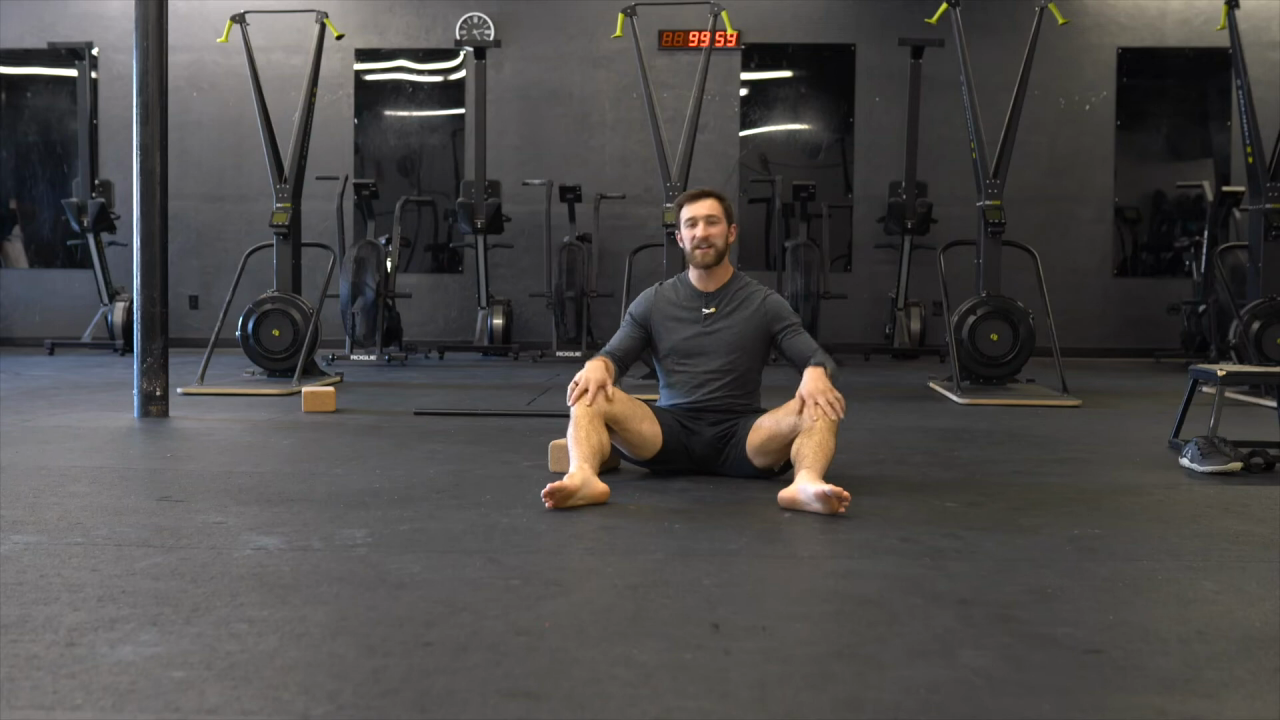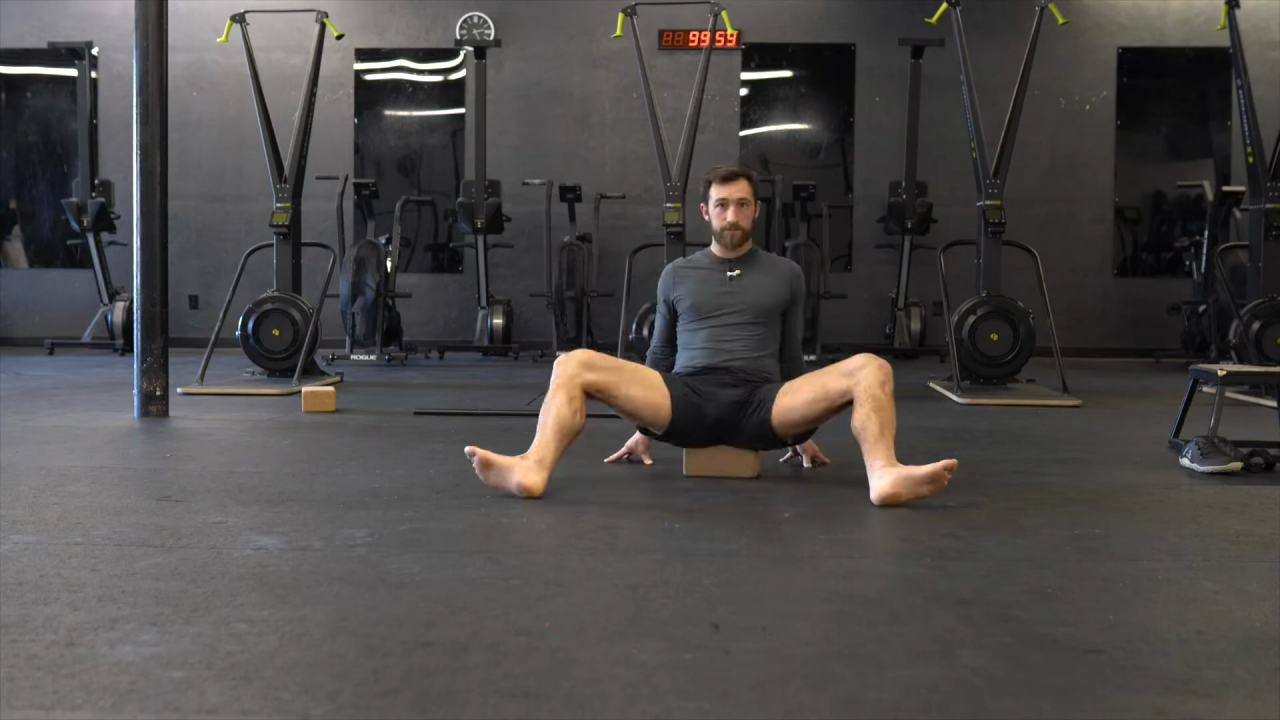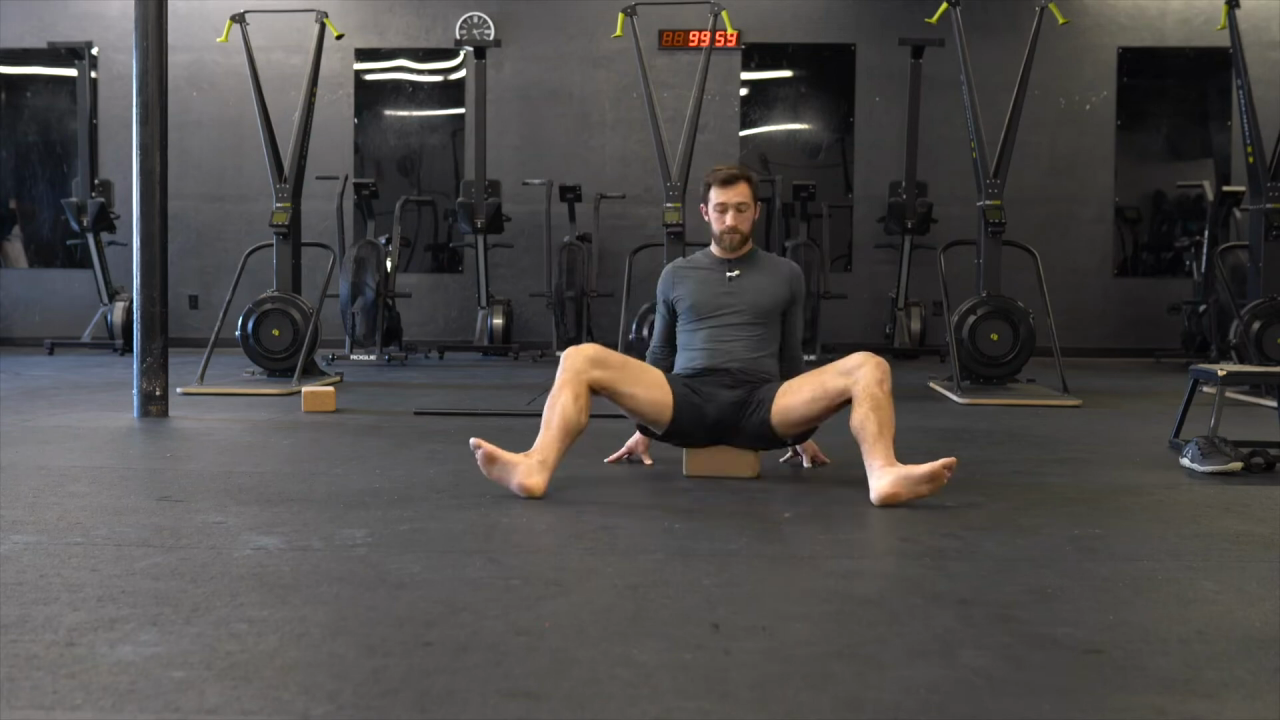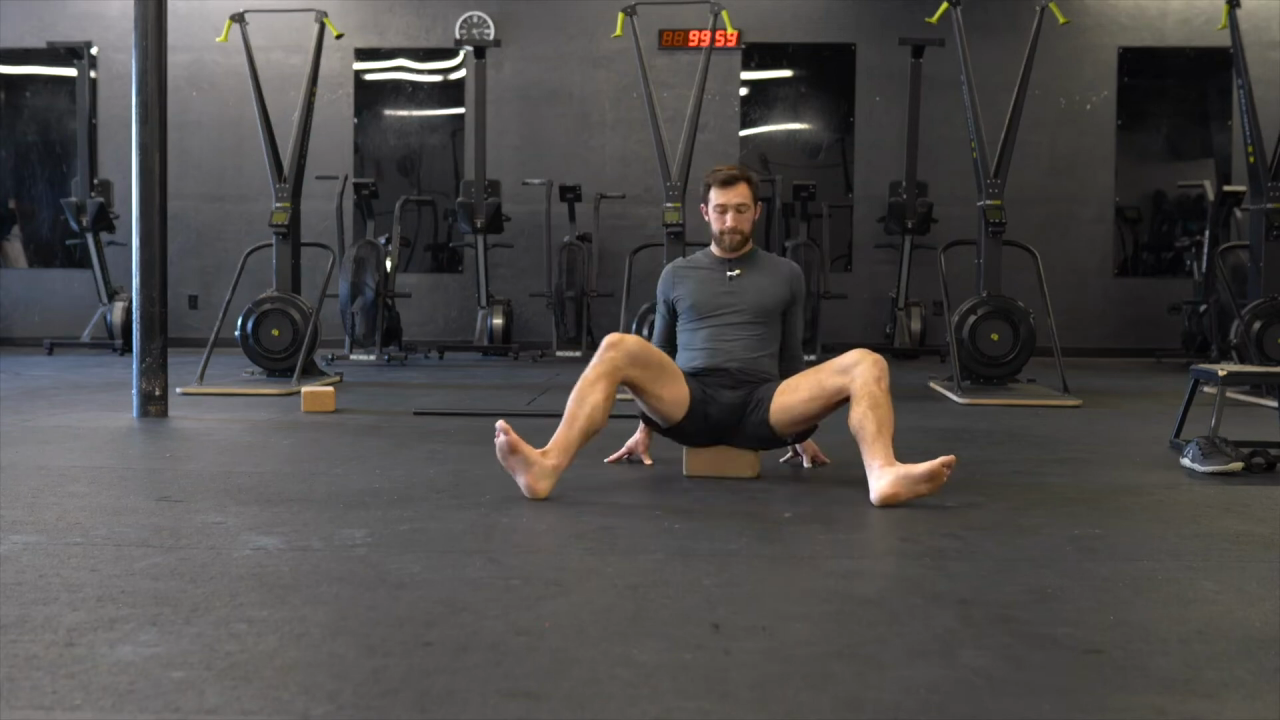
dt=0.2s
person 1, frame 1
left shoulder: (764, 304)
right shoulder: (653, 303)
left elbow: (815, 359)
right elbow: (612, 357)
left wrist: (815, 372)
right wrist: (597, 365)
left hip: (739, 436)
right hip: (672, 433)
left knee: (820, 405)
right knee: (590, 396)
left ankle: (806, 485)
right ankle: (582, 478)
person 1, frame 2
left shoulder: (785, 276)
right shoulder: (676, 276)
left elbow: (792, 359)
right elbow: (661, 353)
left wrist: (800, 429)
right wrist: (643, 427)
left hip: (757, 407)
right hip: (688, 404)
left knee: (869, 369)
right knee: (574, 366)
left ankle: (884, 476)
right ankle: (535, 470)
person 1, frame 3
left shoulder: (785, 275)
right shoulder: (677, 275)
left elbow: (790, 358)
right elbow: (661, 354)
left wrist: (799, 427)
right wrist: (644, 425)
left hip: (758, 406)
right hip: (689, 402)
left knee: (869, 367)
right knee: (581, 360)
left ankle: (884, 475)
right ankle: (535, 469)
person 1, frame 4
left shoulder: (785, 274)
right shoulder: (677, 275)
left elbow: (791, 357)
right elbow: (662, 356)
left wrist: (801, 428)
right wrist: (647, 426)
left hip: (760, 406)
right hip: (692, 405)
left knee: (866, 364)
right knee: (618, 348)
left ankle: (883, 475)
right ankle: (548, 467)
